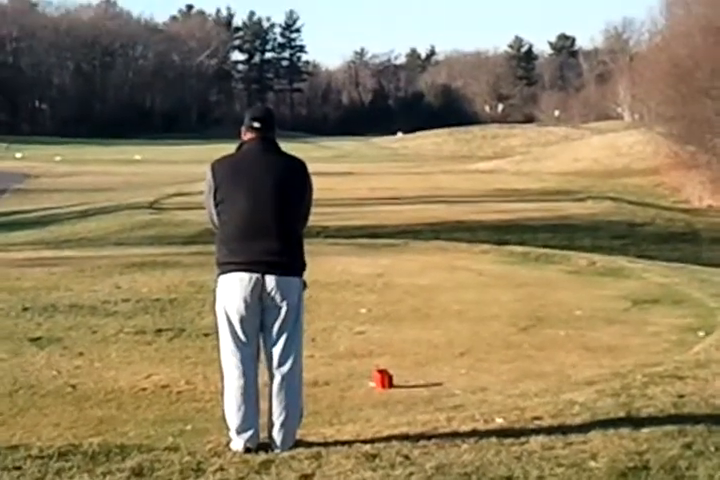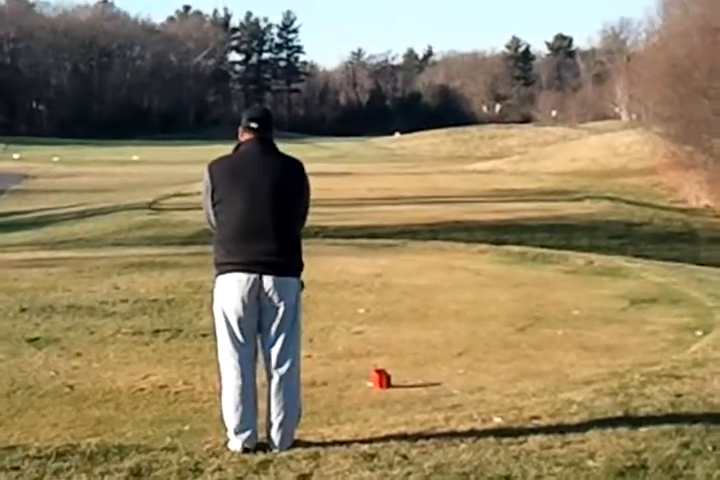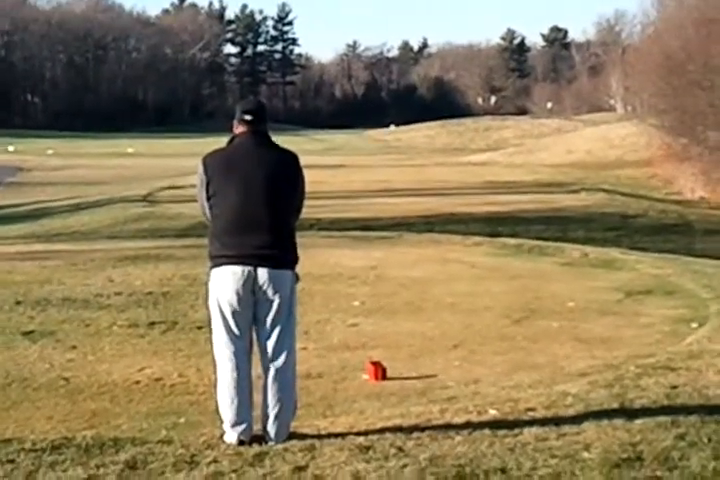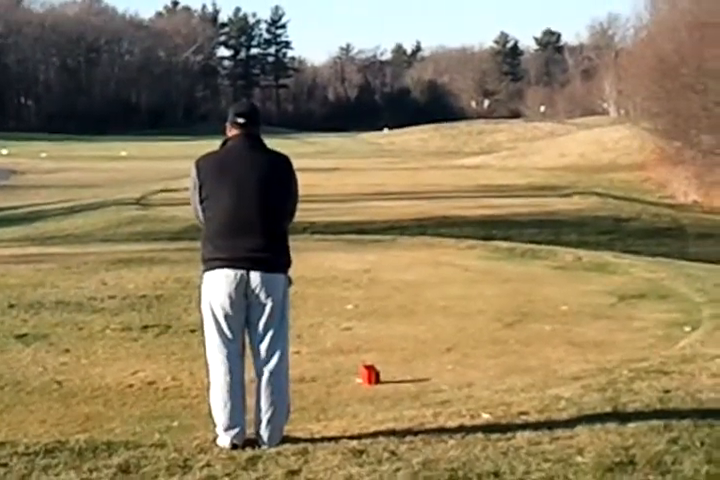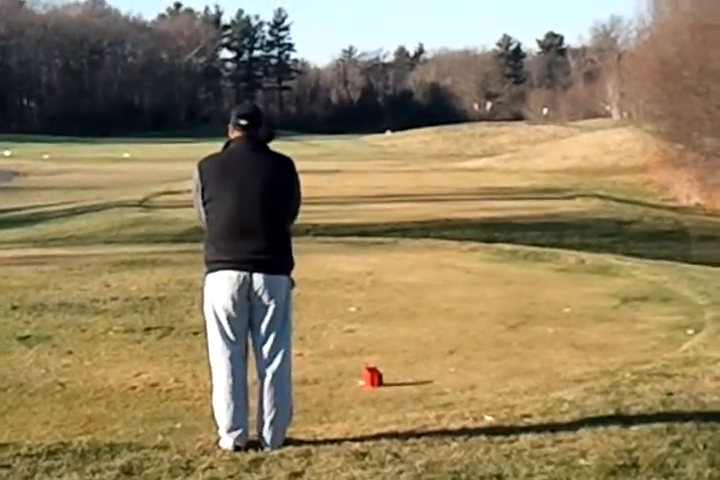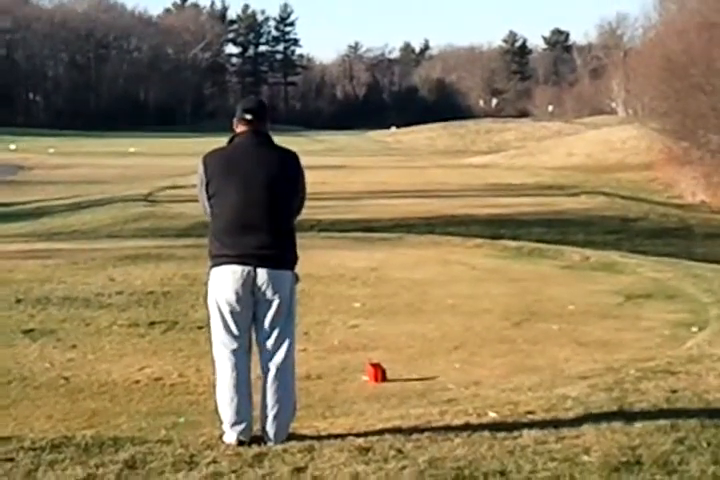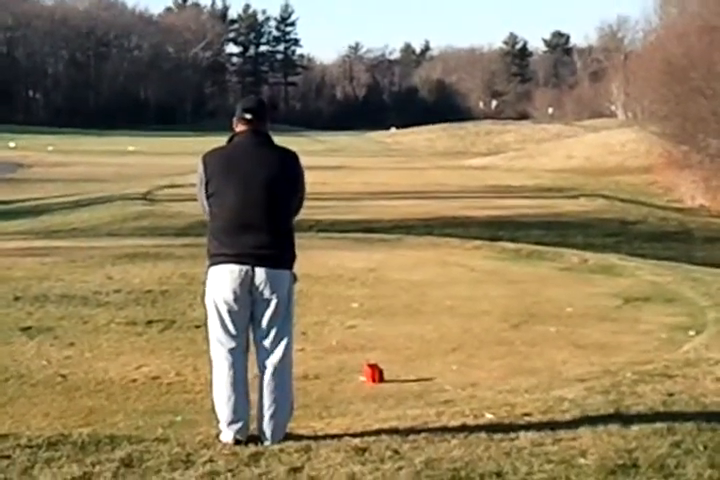
dt=0.2s
person 1, frame 1
left shoulder: (220, 169)
right shoulder: (295, 169)
left elbow: (215, 219)
right elbow: (301, 220)
left hip: (236, 274)
right hip: (284, 274)
left knee: (238, 360)
right knee: (285, 360)
left ankle: (243, 438)
right ankle: (283, 438)
person 1, frame 2
left shoulder: (218, 170)
right shoulder: (292, 169)
left elbow: (213, 220)
right elbow: (299, 220)
left hip: (234, 274)
right hip: (282, 274)
left knee: (236, 360)
right knee: (283, 361)
left ankle: (241, 438)
right ankle: (281, 438)
person 1, frame 3
left shoulder: (212, 163)
right shoulder: (287, 161)
left elbow: (208, 212)
left hip: (228, 267)
right hip: (277, 267)
left knee: (231, 352)
right knee: (279, 353)
left ankle: (237, 430)
right ankle: (277, 430)
person 1, frame 4
left shoulder: (205, 166)
right shoulder: (279, 164)
left elbow: (201, 215)
left hip: (221, 270)
right hip: (269, 270)
left knee: (224, 356)
right knee: (271, 355)
left ankle: (230, 434)
right ankle: (270, 434)
person 1, frame 5
left shoulder: (207, 168)
right shoulder: (282, 166)
left elbow: (204, 216)
left hip: (224, 272)
right hip: (272, 272)
left knee: (227, 357)
right knee: (274, 358)
left ankle: (232, 436)
right ankle: (272, 436)
person 1, frame 6
left shoulder: (213, 162)
right shoulder: (287, 161)
left elbow: (209, 210)
left hip: (228, 267)
right hip: (276, 267)
left knee: (230, 351)
right knee: (277, 352)
left ankle: (236, 431)
right ankle: (276, 431)
person 1, frame 7
left shoulder: (212, 161)
right shoulder: (287, 161)
left elbow: (208, 209)
left hip: (226, 266)
right hip: (274, 267)
left knee: (227, 351)
right knee: (274, 352)
left ankle: (233, 429)
right ankle: (272, 431)
